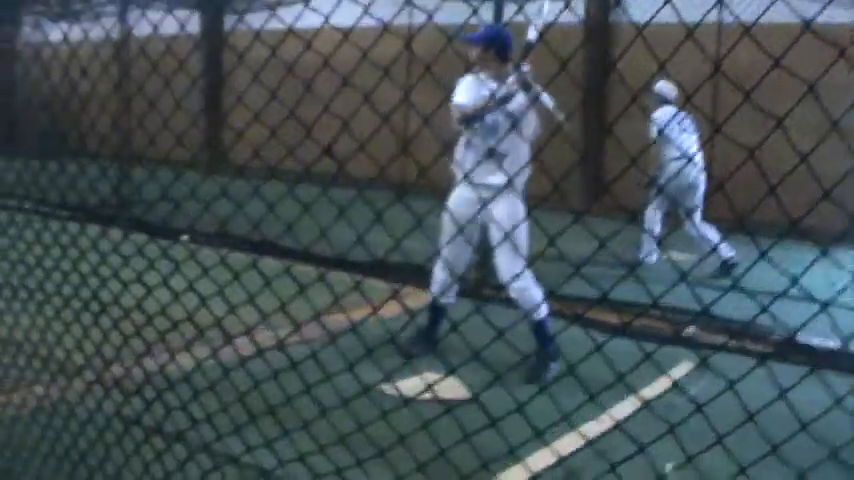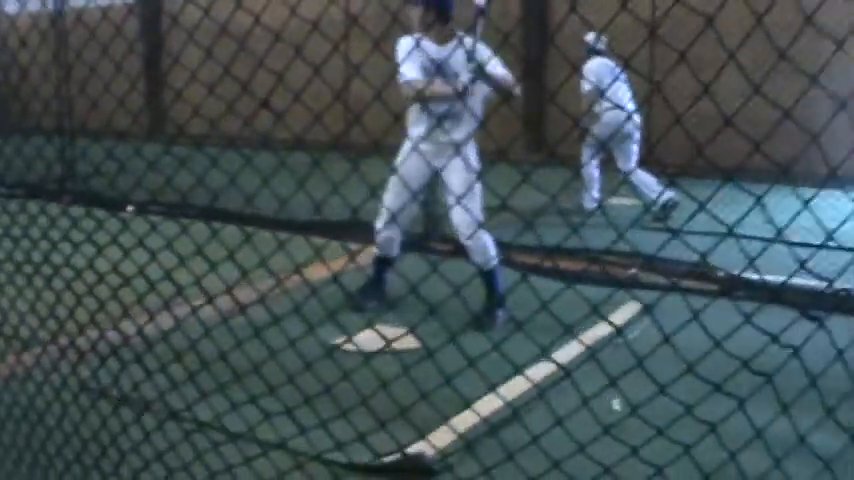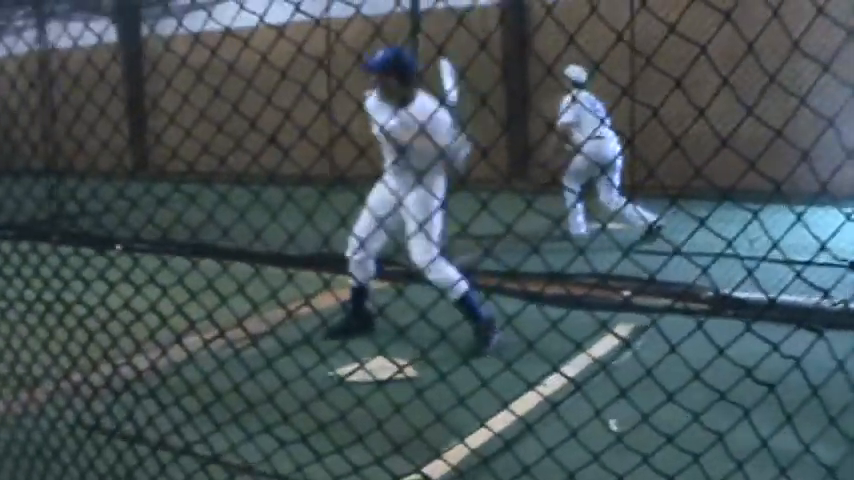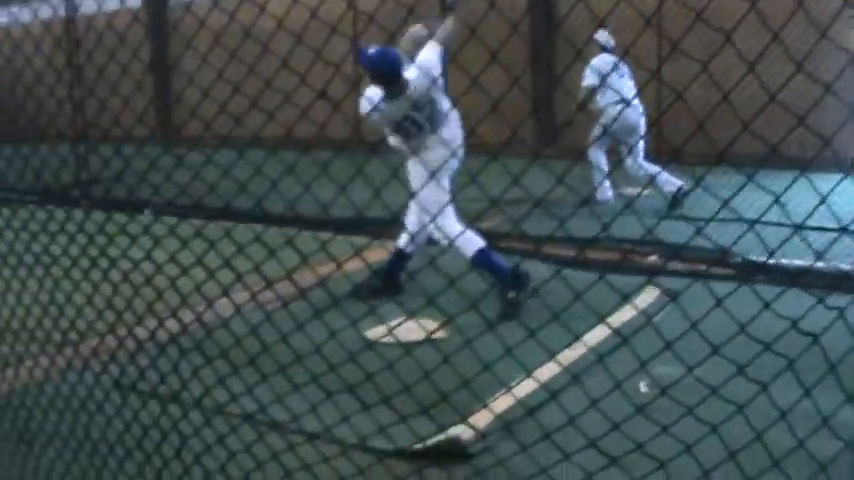
dt=0.3s
person 1, frame 1
left shoulder: (524, 88)
right shoulder: (468, 84)
right elbow: (463, 114)
left wrist: (531, 97)
right wrist: (504, 95)
left hip: (505, 196)
right hip: (466, 189)
left knee: (515, 275)
right knee: (448, 263)
left ankle: (548, 350)
right ankle: (430, 330)
person 1, frame 2
left shoulder: (474, 50)
right shoulder: (409, 45)
left elbow: (514, 90)
right elbow: (411, 91)
left wrist: (487, 74)
right wrist: (456, 90)
left hip: (458, 149)
right hip: (418, 143)
left knee: (469, 225)
right knee: (391, 214)
left ankle: (496, 298)
right ankle: (377, 282)
person 1, frame 3
left shoulder: (431, 112)
right shoulder: (374, 99)
left elbow: (458, 159)
right elbow: (399, 136)
right wrist: (433, 147)
left hip: (422, 190)
right hip: (393, 183)
left knee: (426, 259)
right knee: (359, 246)
left ankle: (482, 321)
right ankle: (358, 313)
person 1, frame 4
left shoulder: (371, 106)
right shoulder: (422, 73)
right elbow: (438, 40)
right wrist: (449, 23)
left hip: (427, 157)
right hip: (448, 141)
left knee: (439, 222)
right knee: (423, 210)
left ankle: (509, 278)
right ankle: (390, 274)
person 2, frame 1
left shoulder: (660, 114)
right shoulder: (685, 116)
left elbow: (659, 143)
right elbow: (690, 145)
left wrist: (655, 172)
left hip: (677, 168)
right hip: (697, 170)
left knee: (654, 208)
right knee: (693, 221)
left ankle: (647, 256)
right ankle: (726, 255)
person 2, frame 2
left shoulder: (591, 65)
right shoulder: (614, 66)
left elbow: (589, 97)
right elbow: (614, 95)
left wrist: (585, 123)
left hip: (613, 117)
right hip: (632, 119)
left knee: (589, 154)
right knee: (629, 168)
left ankle: (590, 203)
right ankle: (665, 199)
person 2, frame 3
left shoulder: (572, 98)
right shoulder: (594, 100)
left elbow: (563, 128)
left wrist: (567, 143)
right wrist: (571, 143)
left hip: (594, 148)
right hip: (613, 148)
left knee: (571, 183)
right knee: (610, 198)
left ankle: (577, 228)
right ankle: (649, 222)
person 2, frame 4
left shoulder: (597, 62)
right shoulder: (621, 64)
left elbow: (587, 92)
left wrist: (582, 103)
left hip: (617, 112)
right hip: (637, 114)
left knee: (596, 148)
right knee: (635, 163)
left ankle: (603, 193)
right ankle: (676, 187)
